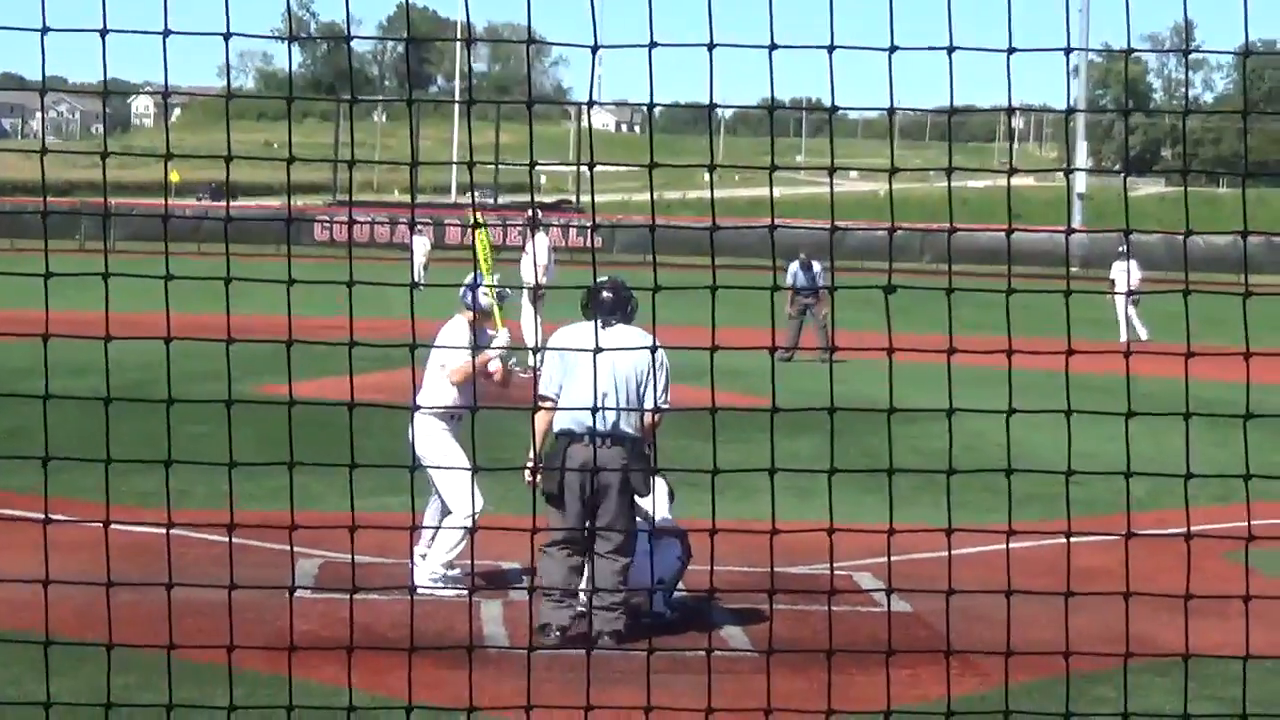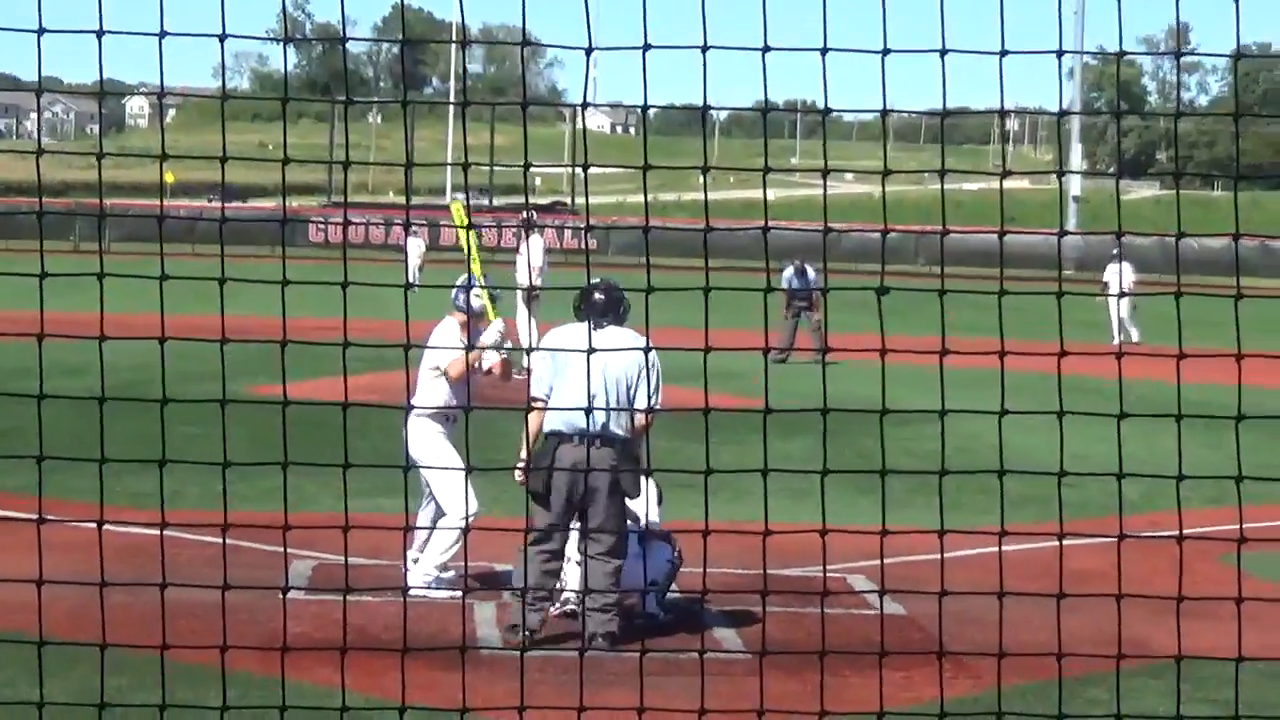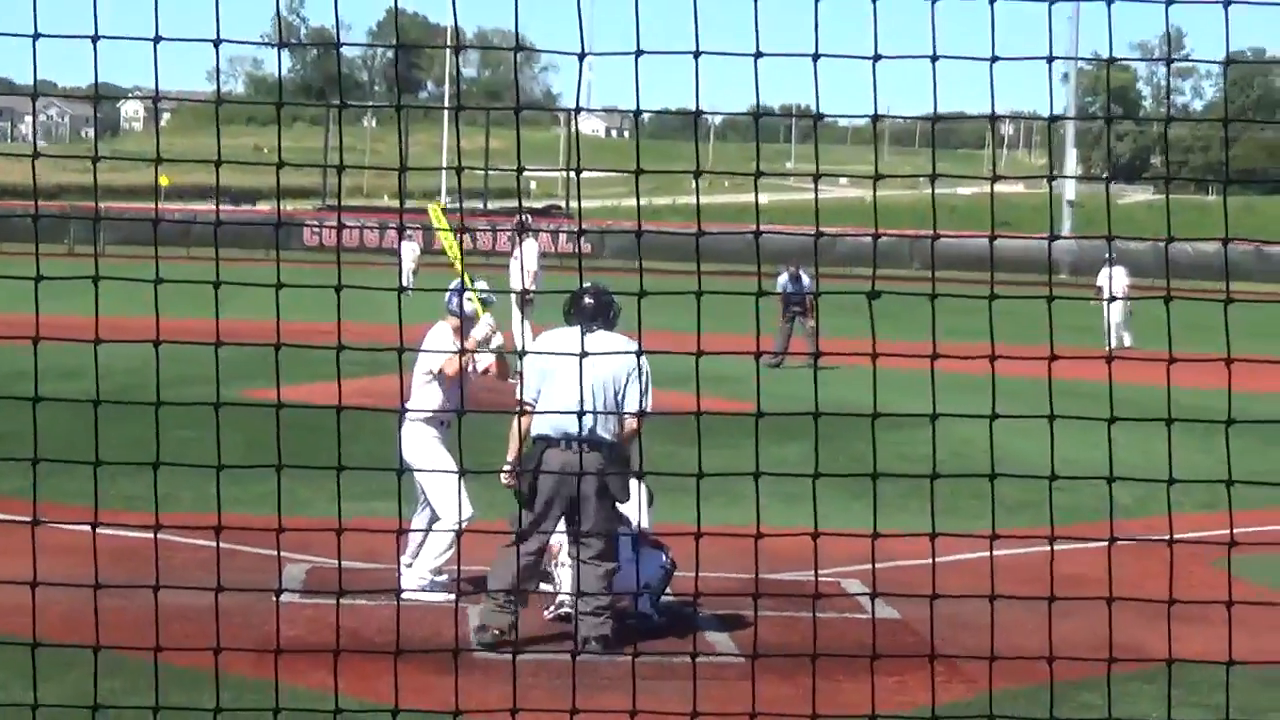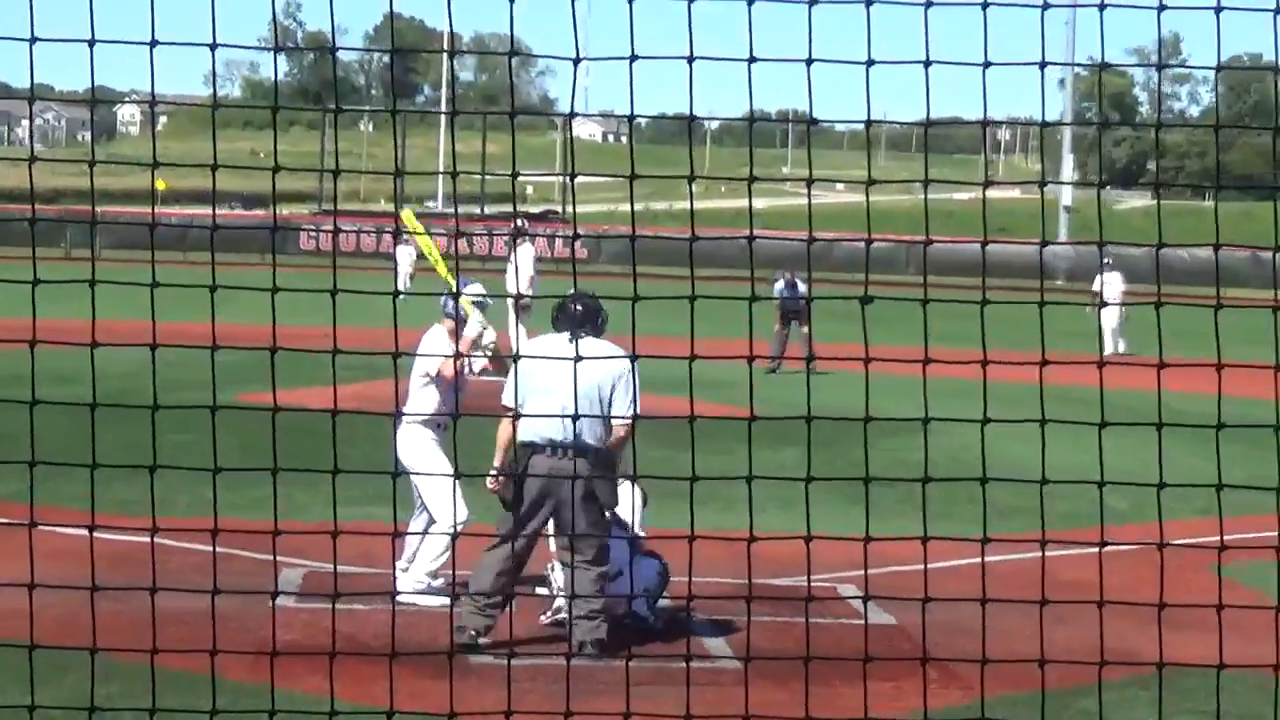
dt=0.1s
person 1, frame 1
left shoulder: (565, 337)
right shoulder: (648, 345)
left elbow: (547, 403)
right elbow: (652, 417)
left wrist: (534, 455)
left hip: (571, 451)
right hip: (621, 454)
left knee: (562, 541)
right knee: (614, 544)
left ankle: (555, 622)
right ankle: (609, 626)
person 1, frame 2
left shoulder: (556, 338)
right shoulder: (639, 346)
left elbow: (538, 405)
right elbow: (644, 418)
left wrist: (524, 455)
left hip: (560, 452)
right hip: (610, 456)
left knee: (543, 541)
right knee: (606, 546)
left ankle: (526, 624)
right ankle: (602, 628)
person 1, frame 3
left shoulder: (545, 342)
right shoulder: (629, 350)
left elbow: (526, 409)
right elbow: (632, 423)
left wrist: (511, 459)
left hip: (548, 456)
right hip: (599, 460)
left knee: (525, 542)
right knee: (596, 550)
left ankle: (496, 624)
right ankle: (595, 632)
person 1, frame 4
left shoulder: (533, 349)
right shoulder: (617, 358)
left elbow: (511, 416)
right elbow: (622, 430)
left wrist: (498, 464)
right wrist: (602, 457)
left hip: (535, 463)
right hip: (586, 468)
left knee: (508, 547)
right knee: (588, 555)
left ankle: (471, 625)
right ankle: (590, 635)
person 2, frame 1
left shoulder: (483, 334)
right shoulder: (456, 332)
left elbow: (502, 381)
right elbow: (457, 377)
left wrist: (501, 356)
right wrist: (490, 352)
left hip: (439, 427)
right hip: (432, 427)
left knee: (445, 496)
right knee: (468, 505)
left ankle: (425, 559)
right ankle: (429, 576)
person 2, frame 2
left shoulder: (474, 335)
right shoulder: (447, 332)
left elbow: (503, 374)
right elbow: (456, 371)
left wrist: (500, 347)
right wrist: (484, 343)
left hip: (434, 429)
right hip: (427, 429)
left knee: (437, 499)
right knee: (463, 508)
left ankle: (417, 562)
right ankle: (423, 577)
person 2, frame 3
left shoulder: (467, 337)
right shoulder: (440, 336)
left elbow: (501, 374)
right elbow: (450, 371)
left wrist: (495, 346)
right wrist: (474, 340)
left hip: (428, 433)
right hip: (422, 434)
left knee: (432, 504)
right knee: (457, 512)
left ankle: (411, 567)
right ankle: (418, 581)
person 2, frame 4
left shoulder: (459, 339)
right shoulder: (436, 339)
right elbow: (449, 372)
right wrist: (470, 338)
left hip: (425, 436)
right hip: (419, 436)
left knee: (429, 508)
right knee: (453, 514)
left ankle: (407, 572)
right ankle: (414, 584)
person 3, frame 1
left shoulder: (541, 238)
right shoulder: (532, 238)
left elbow: (543, 263)
left wrist: (538, 283)
left hip: (535, 286)
right hip: (528, 286)
left knee: (532, 322)
right knee: (526, 322)
left ankle: (534, 363)
right ankle: (534, 359)
person 3, frame 2
left shoulder: (536, 240)
right shoulder: (525, 239)
left elbow: (538, 264)
left wrist: (533, 284)
left hip: (530, 287)
right hip: (522, 287)
left knee: (527, 323)
right knee: (522, 323)
left ankle: (530, 364)
right ankle: (528, 360)
person 3, frame 3
left shoulder: (531, 244)
right shoulder: (520, 243)
left elbow: (533, 269)
left wrist: (527, 288)
left hip: (525, 291)
right hip: (516, 291)
left knee: (522, 327)
right knee: (517, 327)
left ankle: (524, 367)
right ankle: (523, 365)
person 3, frame 4
left shoulder: (527, 248)
right shoulder: (515, 248)
left elbow: (530, 273)
left wrist: (524, 294)
left hip: (521, 297)
right hip: (513, 295)
left knee: (518, 330)
right knee: (513, 331)
person 4, frame 1
right shoulder: (656, 482)
right elbow: (664, 525)
right hip: (638, 575)
right knee: (678, 543)
left ankle: (582, 596)
right ankle: (658, 603)
person 4, frame 2
right shoulder: (642, 482)
right elbow: (651, 527)
right hip: (628, 577)
right knee: (669, 548)
left ankle: (571, 598)
right ankle: (650, 605)
person 4, frame 3
right shoulder: (634, 485)
right elbow: (643, 535)
right hip: (621, 579)
right knee: (659, 554)
left ankle: (565, 600)
right ankle: (643, 606)
person 4, frame 4
right shoulder: (627, 487)
right elbow: (637, 541)
right hip: (617, 584)
right knee: (655, 564)
left ankle: (562, 605)
right ankle: (640, 609)
